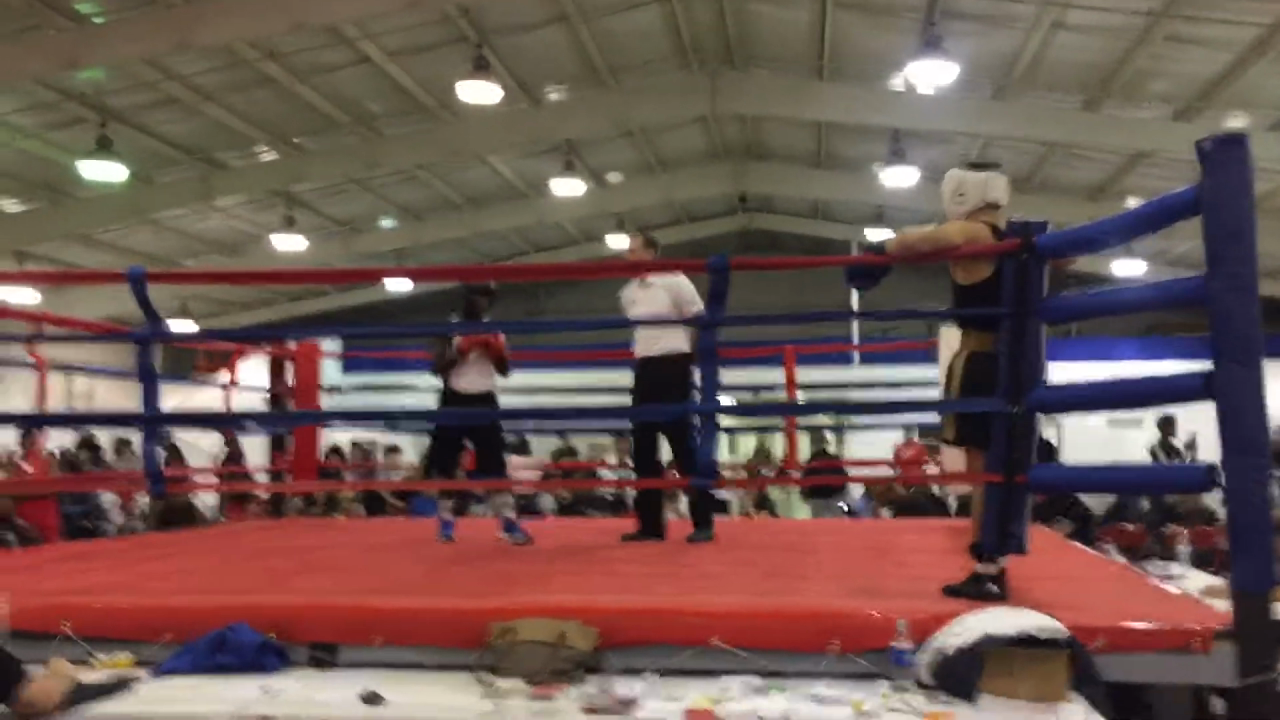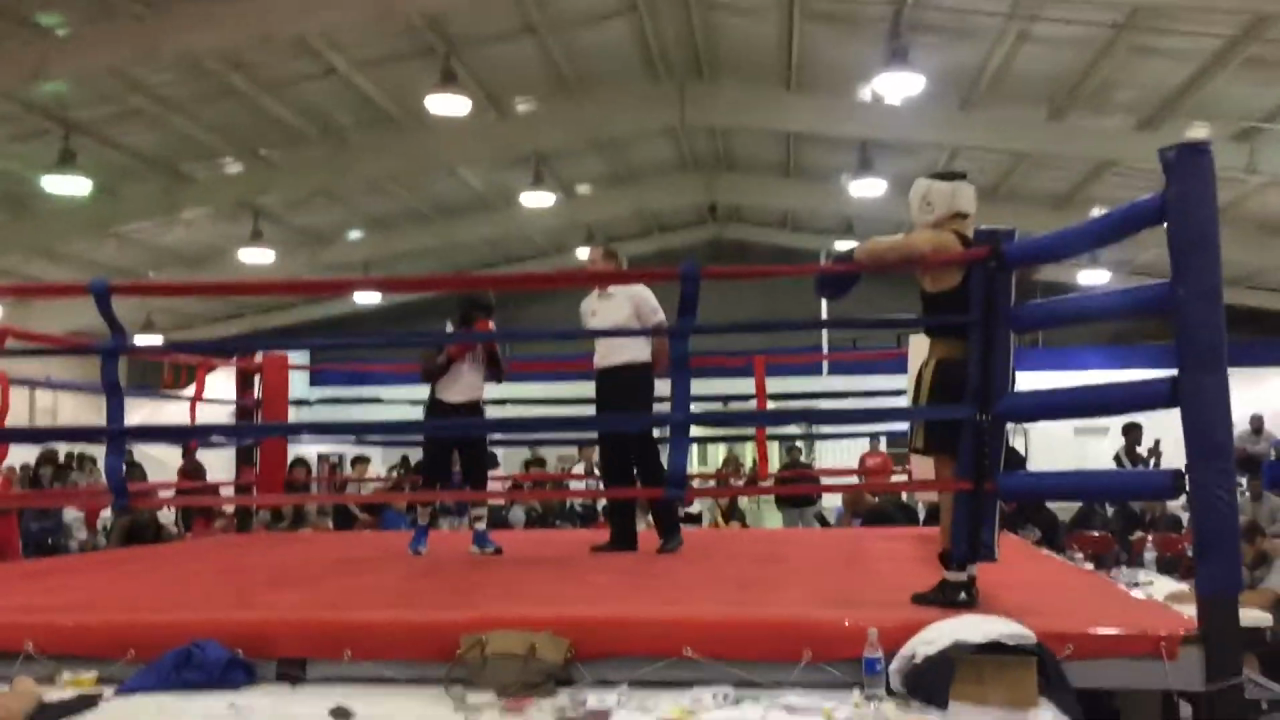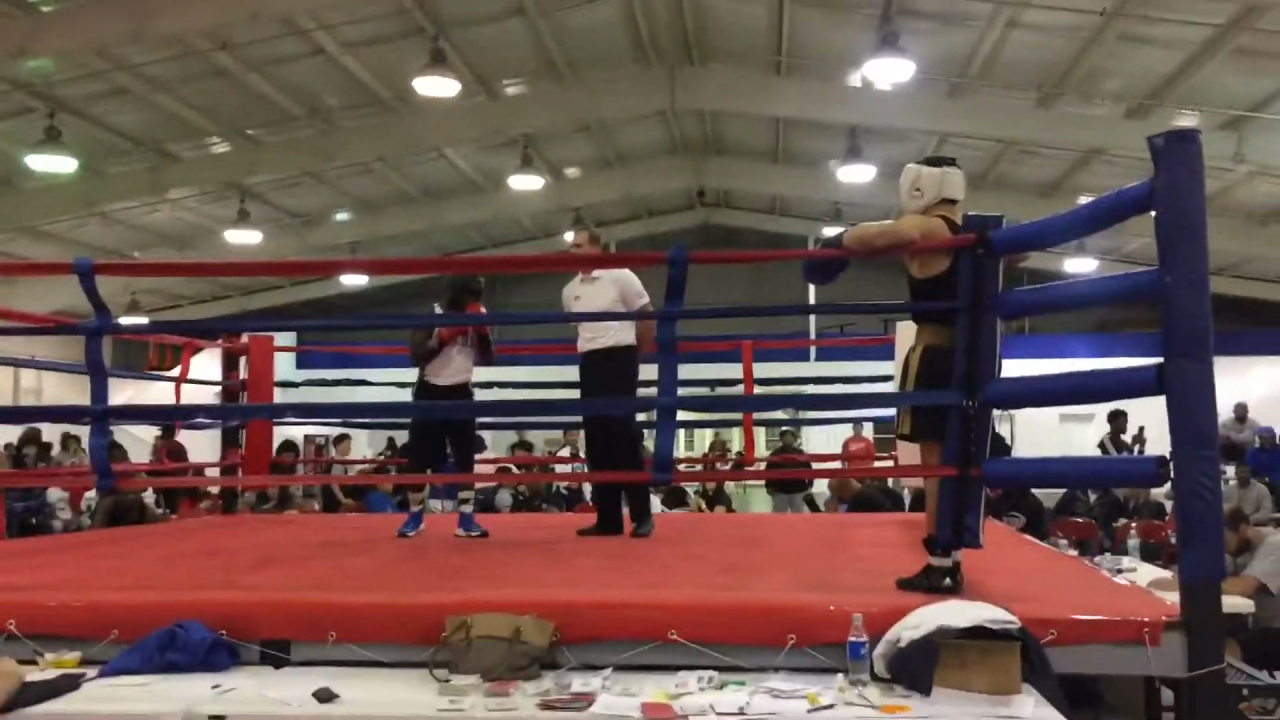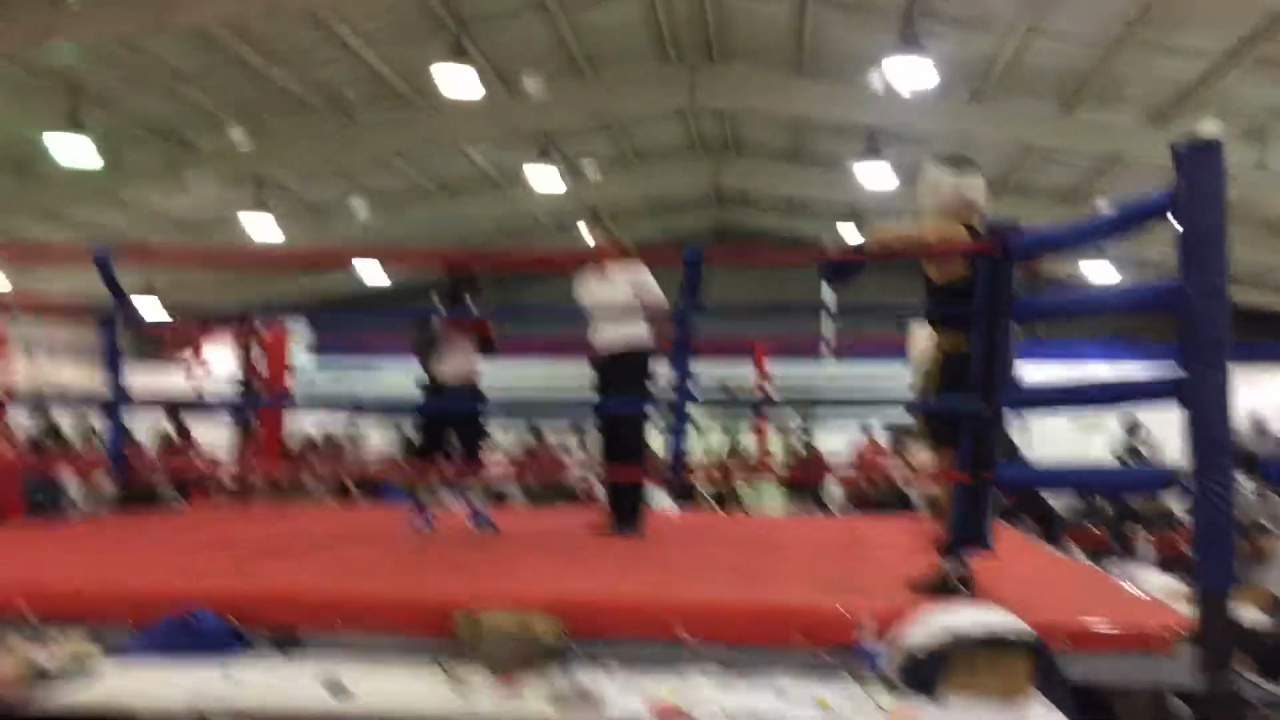
dt=0.3s
person 1, frame 1
left shoulder: (966, 234)
left elbow: (902, 243)
left wrist: (881, 252)
left hip: (979, 362)
left knee: (981, 464)
left ankle: (987, 572)
right ankle: (996, 566)
person 1, frame 2
left shoulder: (934, 244)
left elbow: (871, 252)
left wrist: (845, 261)
left hip: (948, 369)
left knee: (949, 473)
left ankle: (955, 580)
right ankle: (966, 574)
person 1, frame 3
left shoulder: (923, 230)
left elbow: (860, 237)
left wrist: (834, 247)
left hip: (934, 355)
left knee: (935, 458)
left ankle: (939, 565)
right ankle: (949, 560)
person 1, frame 4
left shoulder: (943, 234)
right shoulder: (990, 237)
left elbow: (885, 239)
left hip: (953, 357)
left knee: (950, 459)
right knee: (970, 458)
left ankle: (953, 566)
right ankle: (958, 562)
person 2, frame 1
left shoulder: (674, 282)
right shoulder: (628, 293)
left wrist: (687, 358)
right wrist: (640, 355)
left hip: (672, 366)
right hip: (644, 370)
left knee: (682, 443)
right knee: (643, 446)
left ankle: (703, 522)
right ankle: (650, 523)
person 2, frame 2
left shoulder: (635, 292)
right shoulder: (587, 305)
left elbow: (662, 335)
left wrist: (653, 370)
right wrist: (603, 366)
left hip: (633, 375)
right hip: (605, 379)
left knee: (642, 450)
right knee: (611, 456)
left ankle: (670, 530)
right ankle: (622, 534)
person 2, frame 3
left shoulder: (620, 276)
right shoulder: (570, 290)
left elbow: (646, 317)
left wrist: (635, 352)
right wrist: (587, 349)
left hip: (618, 358)
right hip: (589, 363)
left knee: (622, 432)
right knee: (596, 438)
left ankle: (642, 516)
right ankle: (608, 518)
person 2, frame 4
left shoulder: (634, 273)
right shoulder: (582, 284)
left elbow: (660, 312)
left wrist: (647, 348)
right wrist: (596, 348)
left hip: (631, 356)
right hip: (603, 359)
left knee: (628, 429)
right knee: (610, 431)
left ankle: (630, 514)
right ankle: (620, 511)
person 3, frame 1
left shoulder: (494, 330)
left elbow: (504, 370)
right elbow: (438, 368)
left wrist: (498, 351)
right wrist: (462, 348)
left hip: (484, 401)
right hip: (454, 401)
left knee: (495, 462)
right knee: (445, 464)
left ankle: (510, 523)
right ankle: (446, 521)
person 3, frame 2
left shoulder: (485, 337)
left elbow: (499, 376)
right elbow: (427, 374)
left wrist: (491, 346)
right wrist: (452, 353)
left hip: (471, 411)
right hip: (441, 410)
left knee: (478, 474)
right knee: (432, 473)
left ankle: (480, 536)
right ankle: (421, 529)
person 3, frame 3
left shoulder: (475, 319)
left elbow: (488, 359)
right elbow: (416, 357)
left wrist: (482, 330)
right wrist: (444, 336)
left hip: (460, 394)
right hip: (430, 393)
left knee: (465, 458)
right knee: (420, 458)
left ankle: (466, 519)
right ankle: (415, 516)
person 3, frame 4
left shoulder: (473, 311)
right shoulder: (431, 312)
left elbow: (488, 348)
right elbow: (422, 352)
left wrist: (482, 328)
right wrist: (446, 330)
left hip: (466, 389)
right hip: (438, 388)
left knee: (472, 449)
right knee: (429, 450)
left ankle: (476, 512)
right ankle: (423, 511)
